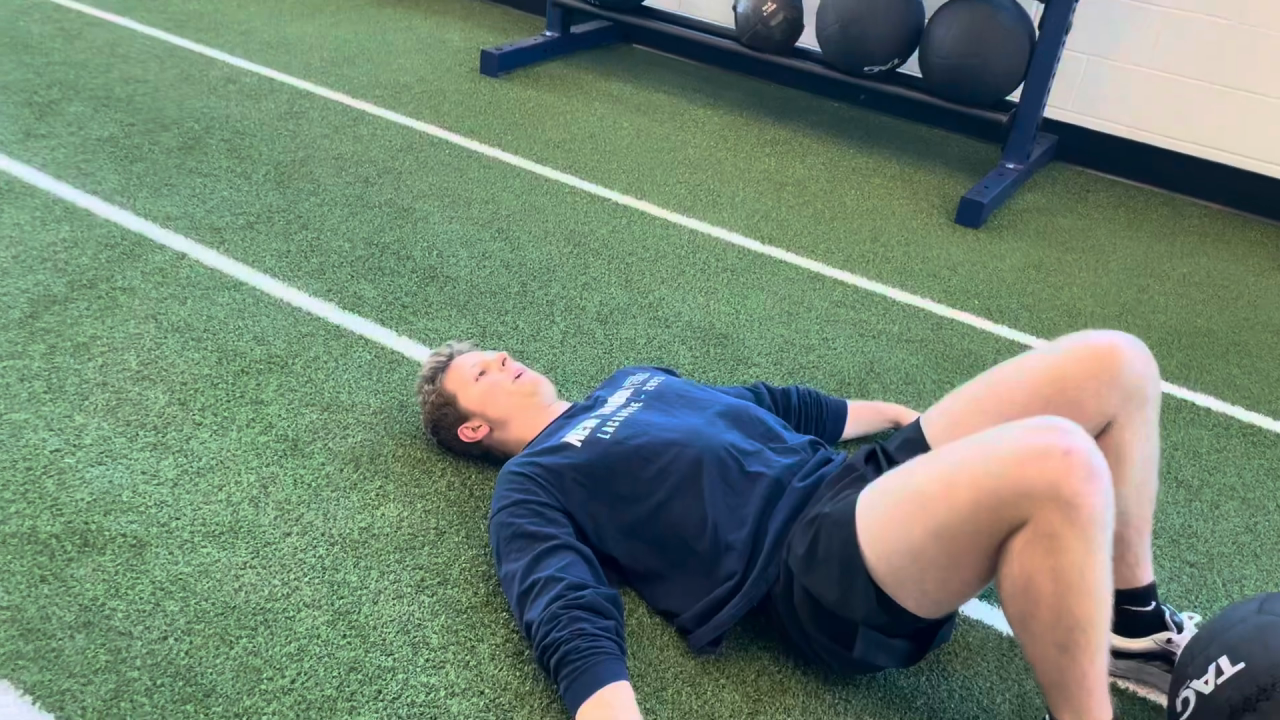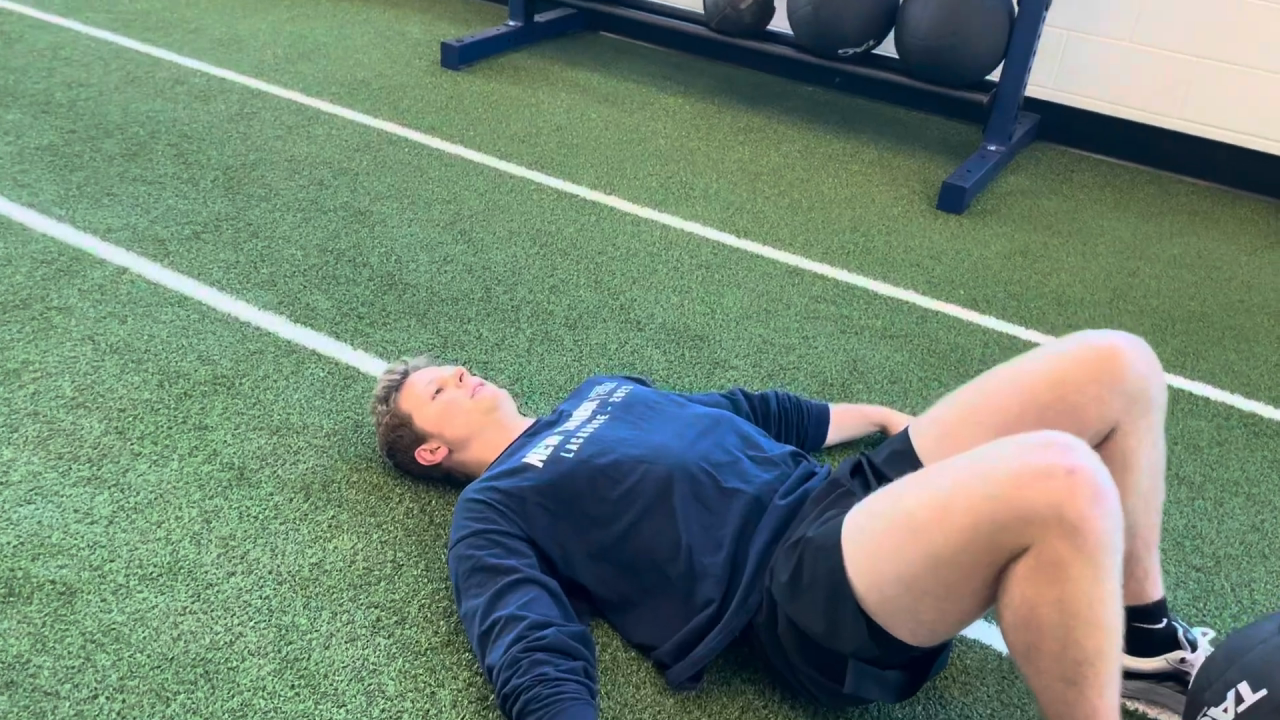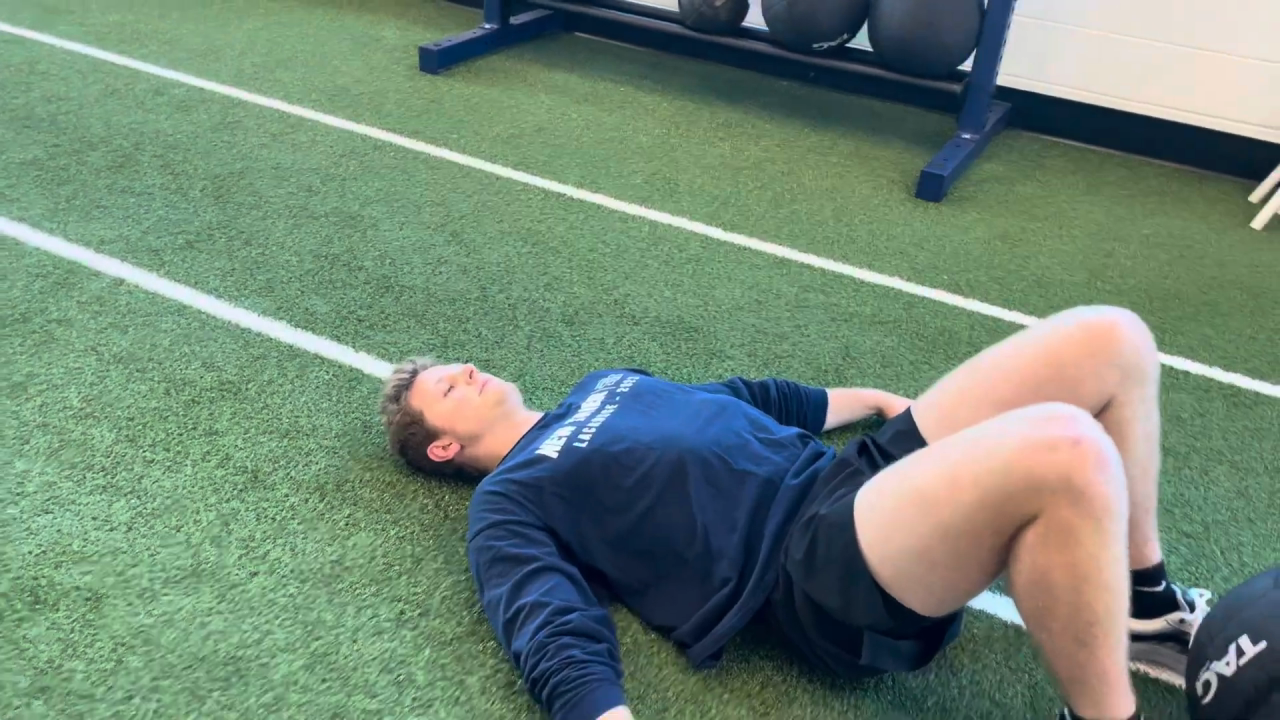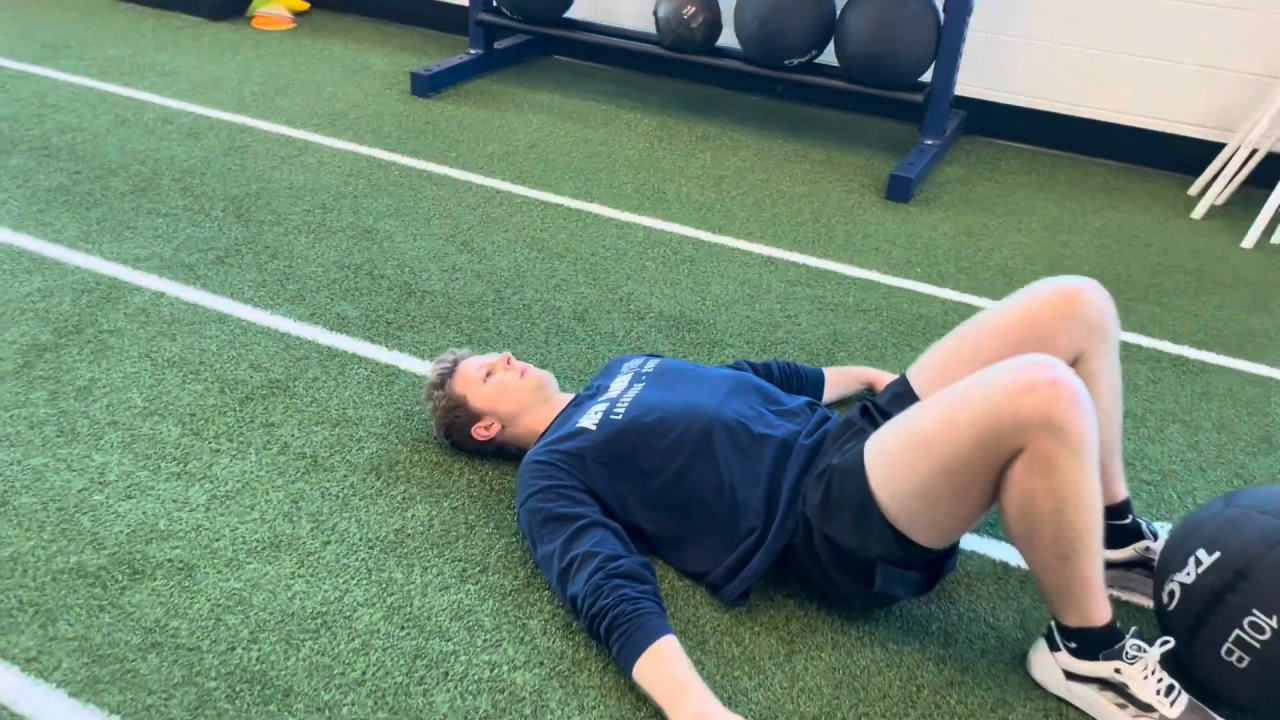
dt=0.5s
person 1, frame 1
left shoulder: (632, 379)
right shoulder: (530, 486)
right elbow: (574, 628)
left wrist: (897, 411)
left hip: (853, 478)
right hip: (815, 563)
left knee: (1113, 362)
right knee: (1057, 463)
left ankle: (1131, 624)
person 1, frame 2
left shoulder: (600, 391)
right shoulder: (493, 512)
left wrist: (883, 416)
left hip: (843, 493)
right hip: (802, 590)
left knee: (1114, 366)
right knee: (1061, 485)
left ankle: (1142, 641)
person 1, frame 3
left shoulder: (603, 384)
right shoulder: (509, 505)
right elbow: (565, 648)
left wrist: (873, 398)
left hip: (852, 473)
right hip: (815, 567)
left knee: (1109, 340)
right knee: (1065, 455)
left ankle: (1143, 611)
person 1, frame 4
left shoulder: (621, 371)
right shoulder: (551, 478)
right elbow: (614, 596)
left wrist: (868, 374)
left hip: (851, 437)
right hip: (833, 517)
left knee: (1075, 305)
right knee: (1044, 397)
left ankle: (1116, 540)
right ankle: (1086, 653)
